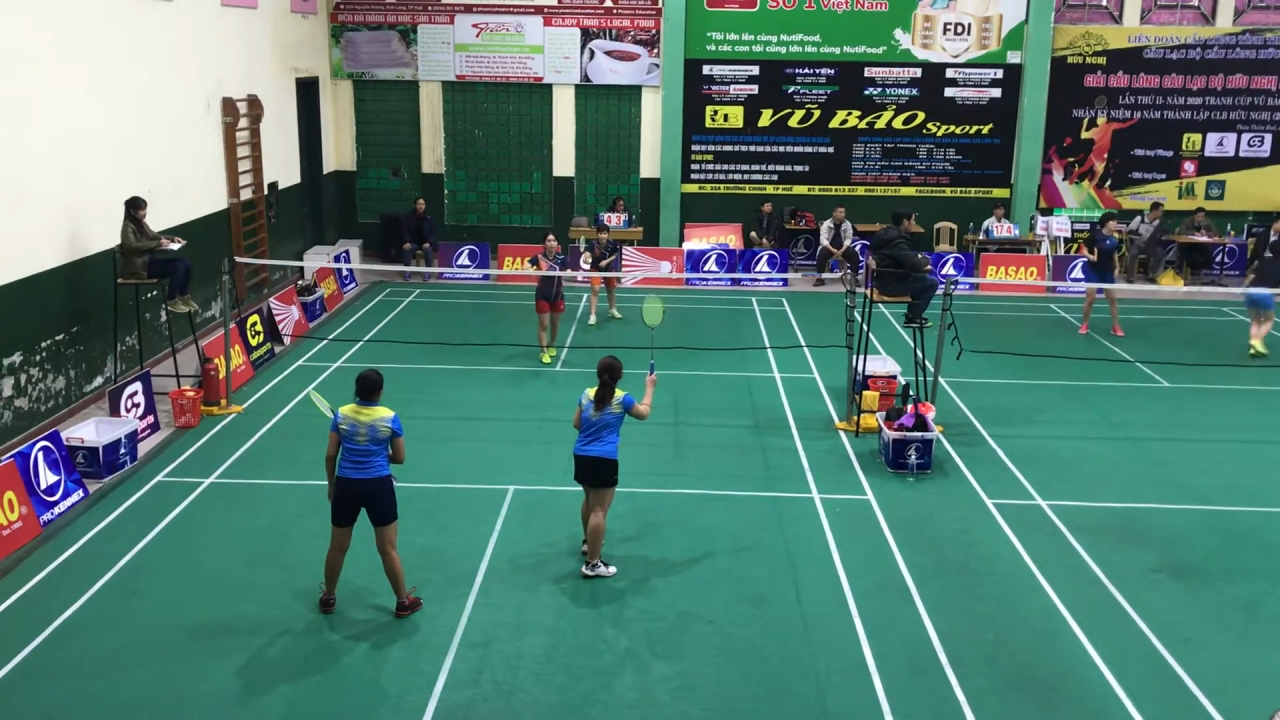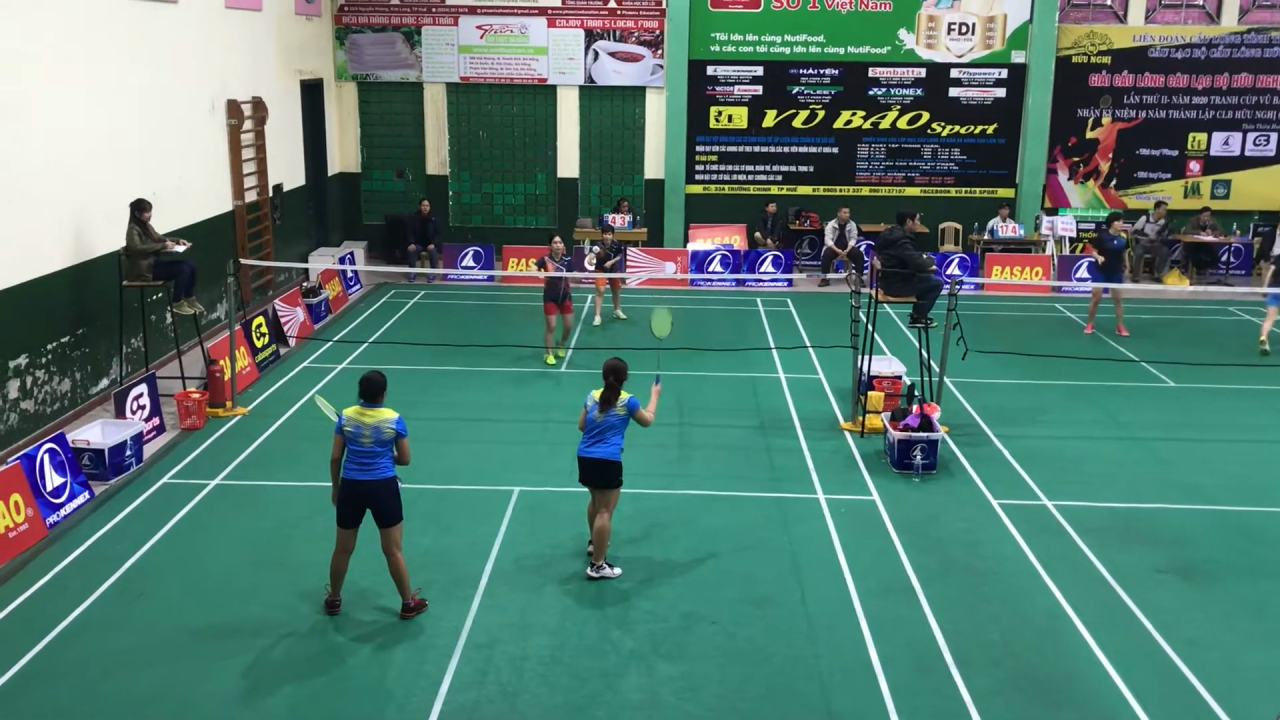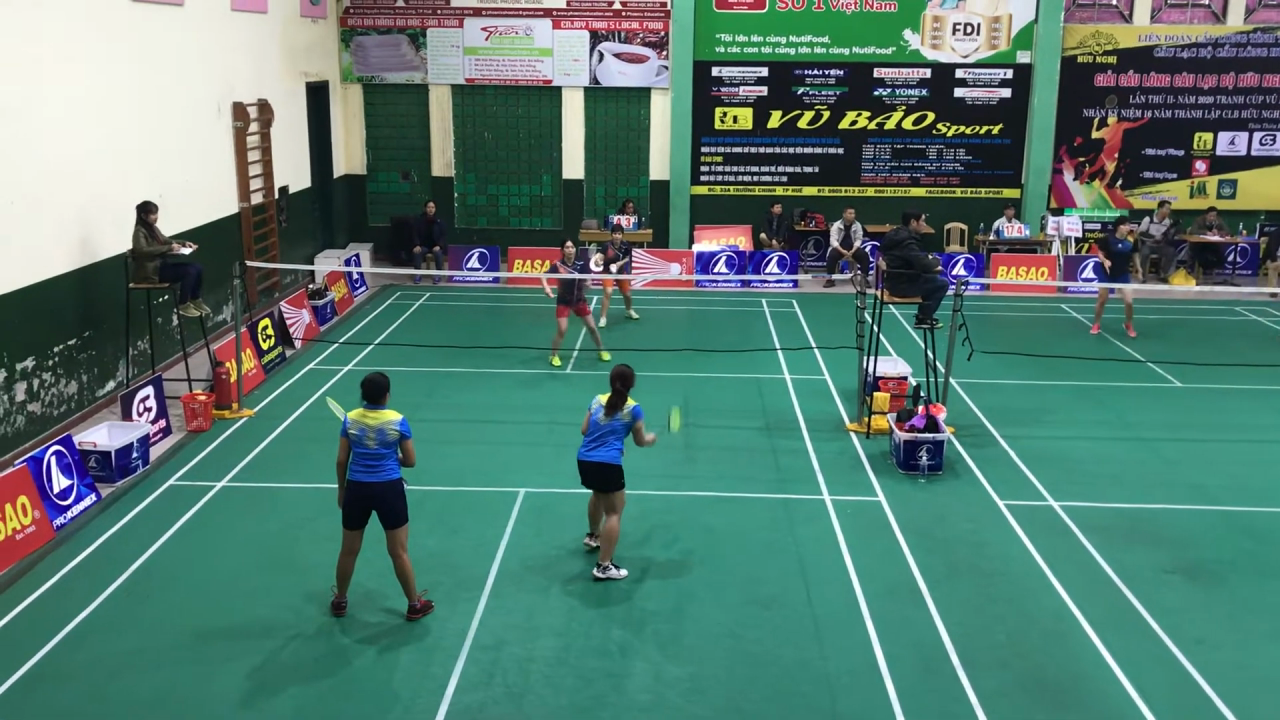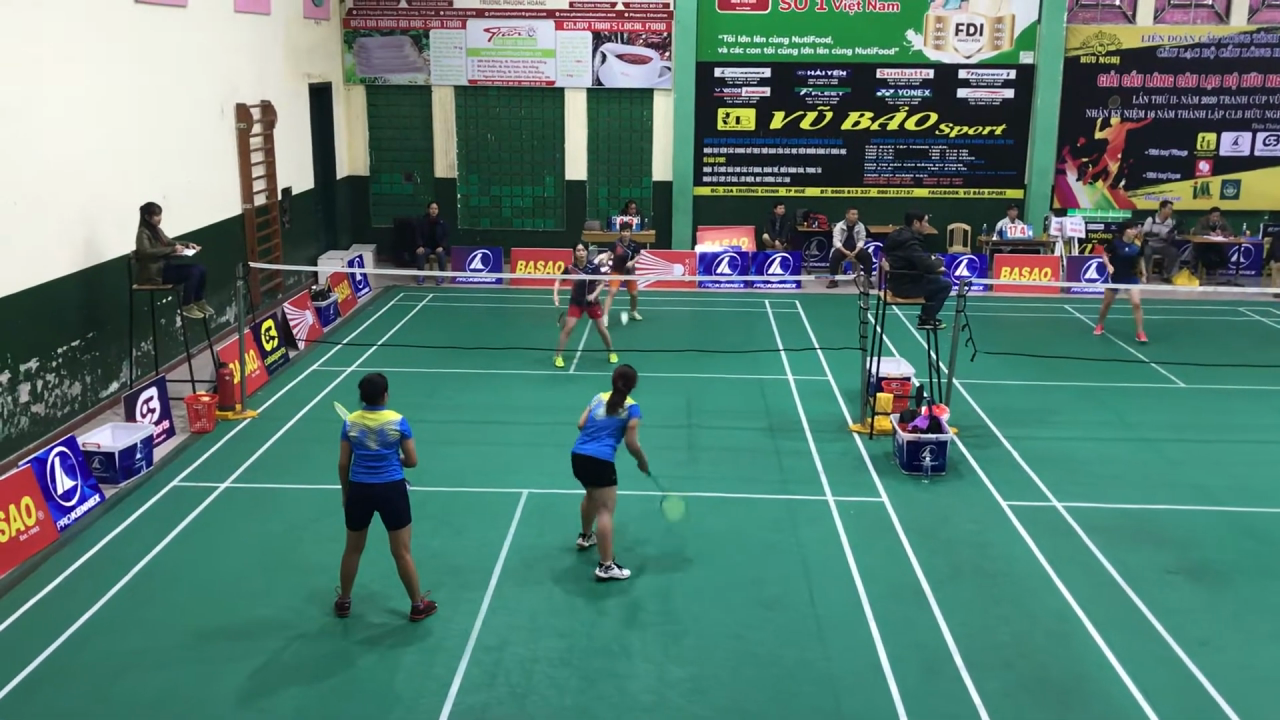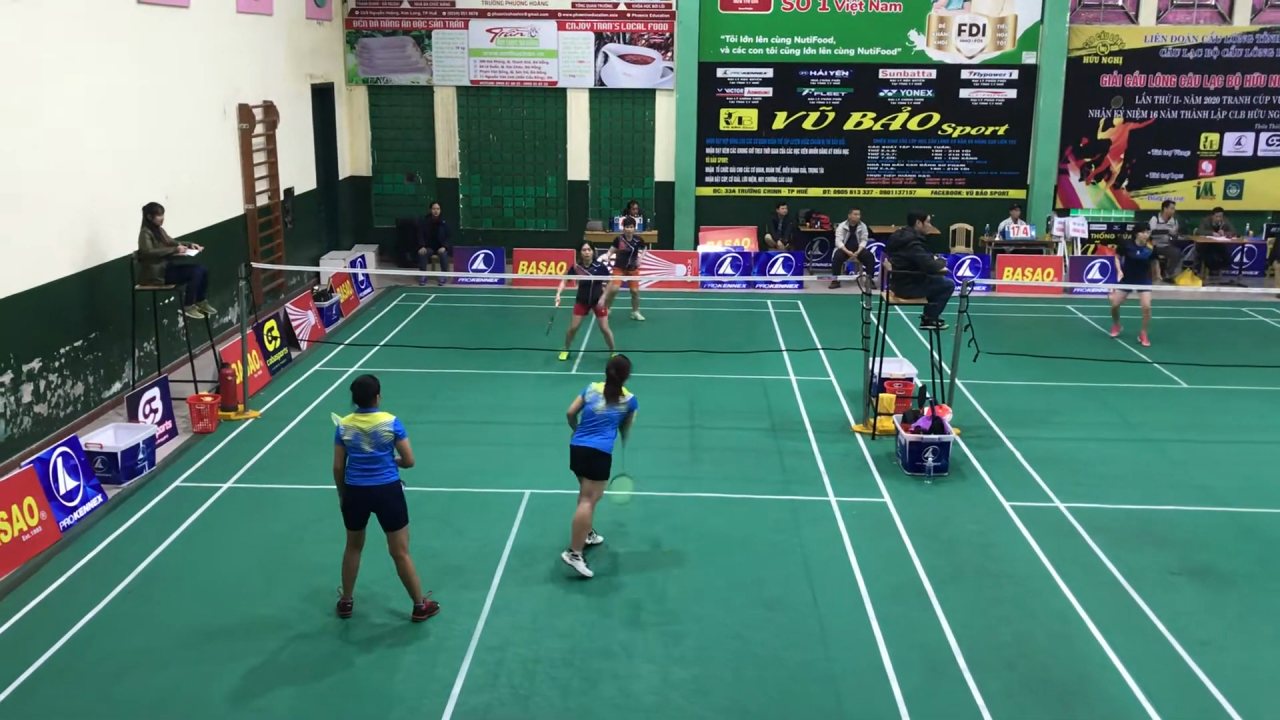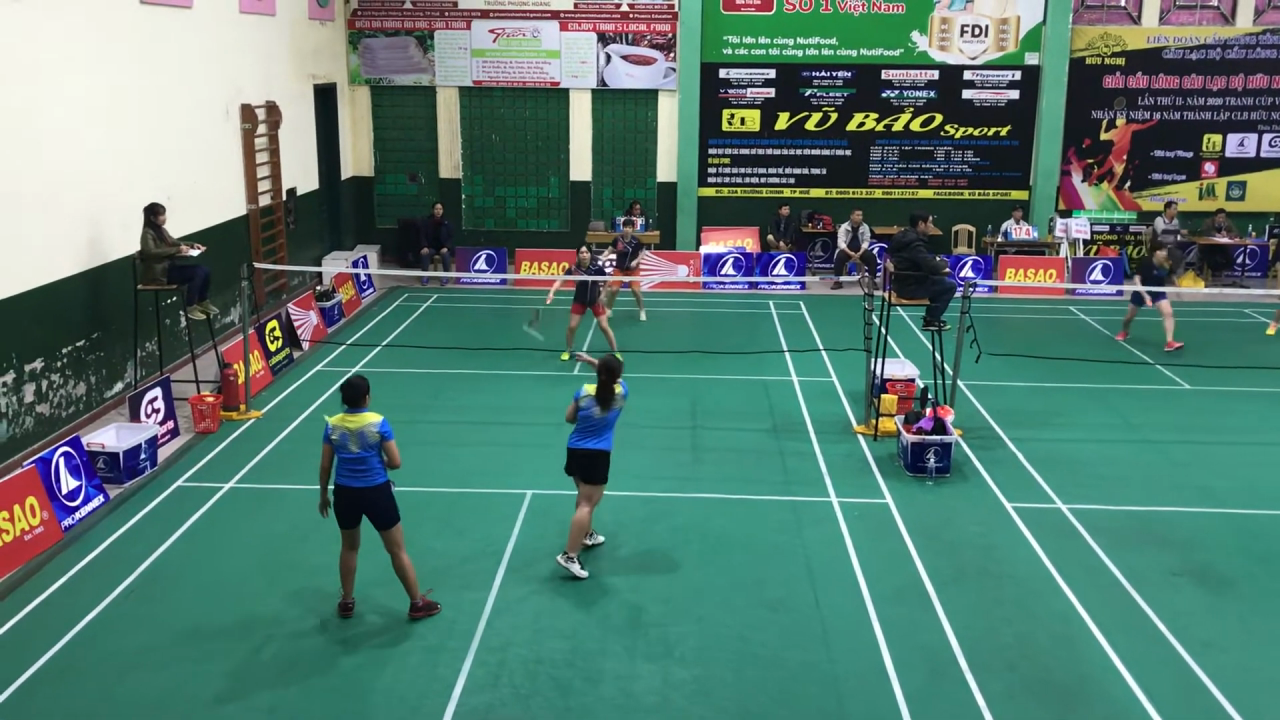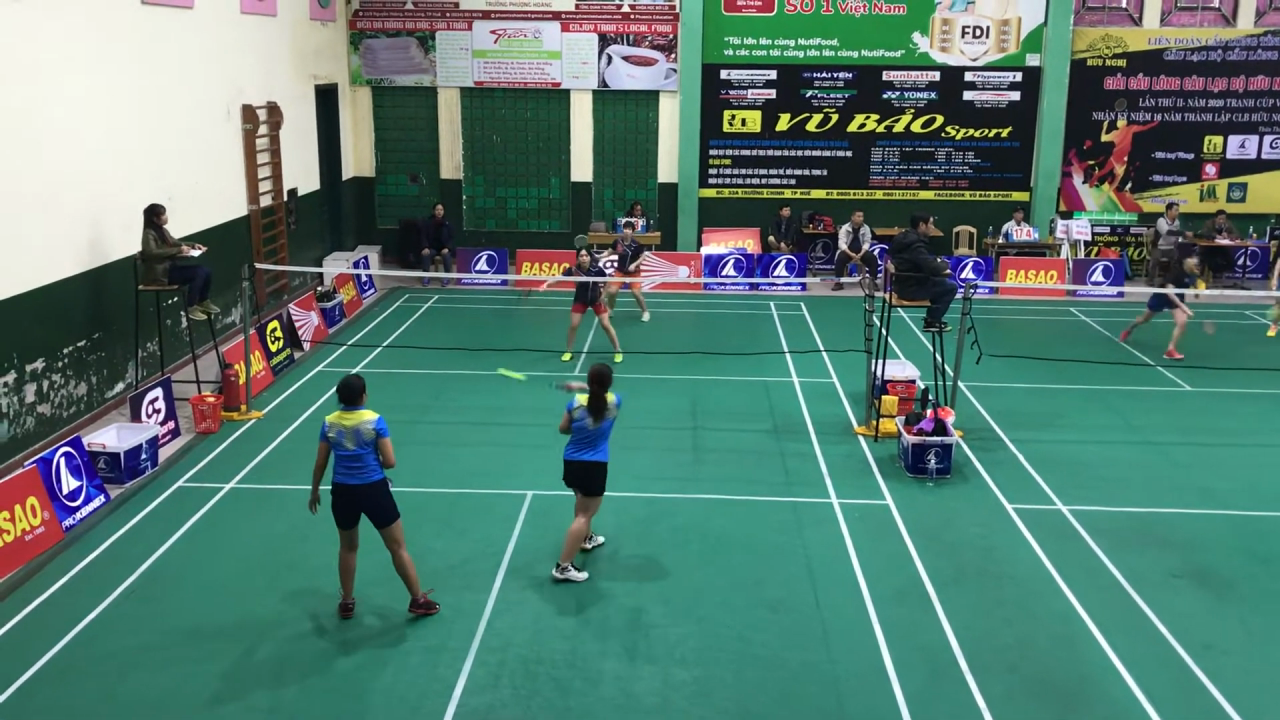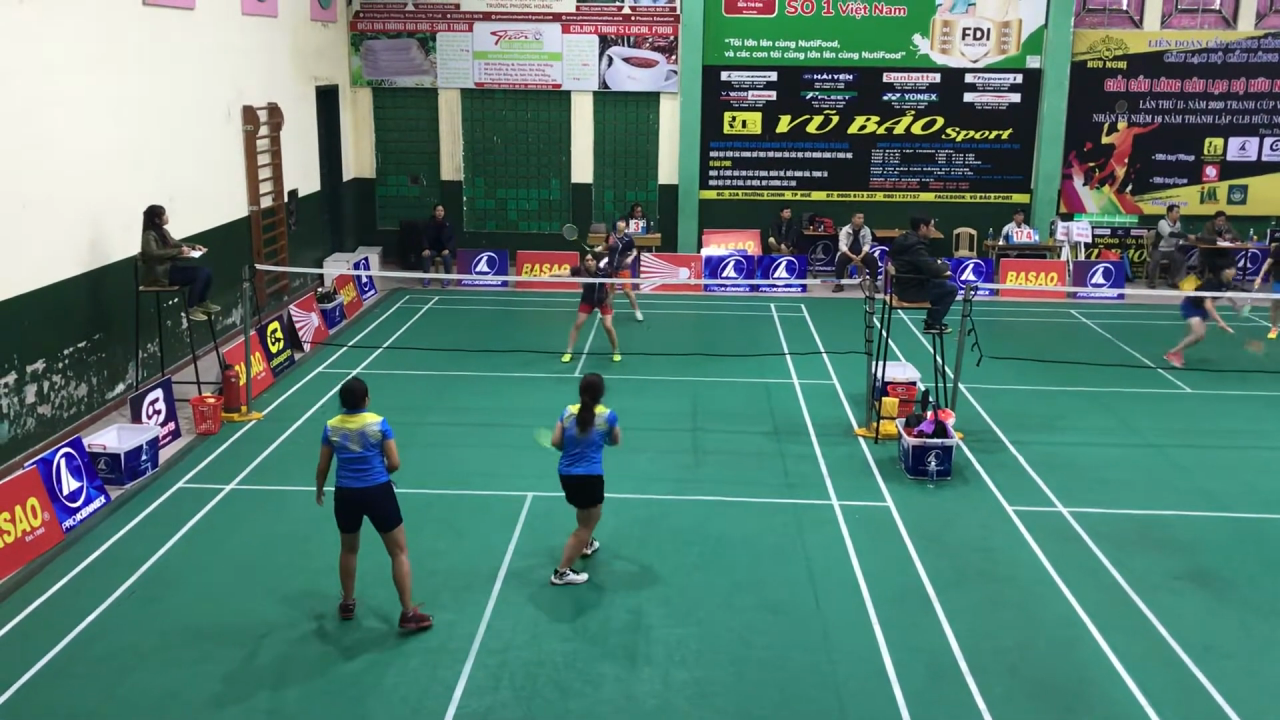
dt=0.2s
person 1, frame 1
left shoulder: (341, 415)
right shoulder: (390, 418)
left elbow: (330, 455)
right elbow: (400, 458)
left wrist: (331, 485)
left hip: (346, 486)
right hip: (378, 486)
left knee: (338, 547)
right knee: (388, 549)
left ankle: (328, 598)
right ankle: (403, 602)
person 1, frame 2
left shoulder: (346, 417)
right shoulder: (394, 419)
left elbow: (335, 457)
right elbow: (405, 459)
left wrist: (335, 487)
left hip: (351, 487)
right hip: (383, 487)
left knee: (343, 549)
right knee: (393, 550)
left ankle: (333, 599)
right ankle: (408, 603)
person 1, frame 3
left shoulder: (350, 420)
right shoulder: (398, 421)
left elbow: (341, 461)
right elbow: (410, 461)
left wrist: (341, 490)
left hip: (357, 490)
right hip: (389, 489)
left knee: (349, 550)
right knee: (399, 552)
left ankle: (340, 601)
right ankle: (414, 605)
person 1, frame 4
left shoulder: (350, 423)
right shoulder: (398, 421)
left elbow: (343, 464)
right elbow: (412, 461)
left wrist: (345, 493)
left hip: (359, 490)
right hip: (391, 490)
left knee: (353, 549)
right knee: (402, 553)
left ankle: (344, 601)
right ankle: (417, 605)
person 1, frame 5
left shoulder: (344, 426)
right shoulder: (391, 422)
left elbow: (338, 467)
right elbow: (409, 461)
left wrist: (342, 495)
left hip: (355, 493)
right hip: (387, 492)
left knee: (353, 548)
right knee: (401, 553)
left ankle: (346, 601)
right ankle: (420, 606)
person 1, frame 6
left shoulder: (332, 425)
right shoulder: (378, 423)
left elbow: (325, 466)
right elbow: (395, 463)
left wrist: (323, 495)
left hip: (345, 493)
right hip: (376, 492)
left knee: (349, 547)
right knee: (397, 550)
left ankle: (347, 601)
right ankle: (417, 603)
person 1, frame 7
left shoulder: (329, 423)
right shoulder: (375, 421)
left elbow: (320, 463)
right elbow: (389, 462)
left wrist: (314, 492)
left hip: (343, 491)
right hip: (373, 489)
left knee: (348, 547)
right knee: (397, 547)
left ankle: (347, 602)
right ankle: (417, 599)
person 1, frame 8
left shoulder: (332, 427)
right shoulder: (379, 423)
left elbow: (322, 467)
right elbow: (393, 464)
left wrist: (319, 489)
left hip: (346, 495)
right hip: (378, 493)
left knee: (348, 550)
right knee: (399, 553)
left ankle: (347, 603)
right ankle: (408, 614)
person 2, frame 1
left shoulder: (586, 394)
right shoulder: (622, 399)
left elbow: (576, 423)
right elbow: (644, 413)
right wrist: (649, 387)
left hip: (581, 456)
right hip: (603, 460)
left knee: (589, 501)
right knee: (599, 511)
left ankle: (588, 542)
right ankle: (592, 564)
person 2, frame 2
left shoulder: (592, 396)
right shoulder: (628, 401)
left elbow: (581, 426)
right elbow: (646, 420)
right wrist: (654, 395)
left hip: (584, 457)
right hip: (607, 461)
left knee: (596, 501)
right knee: (604, 512)
left ankle: (594, 542)
right ankle: (597, 565)
person 2, frame 3
left shoulder: (597, 400)
right shoulder: (633, 409)
left elbow: (584, 430)
right elbow: (640, 441)
right wrist: (651, 439)
left hip: (584, 460)
right hip: (607, 464)
left knee: (598, 497)
right knee: (614, 513)
left ankle: (593, 536)
right ankle: (604, 566)
person 2, frame 4
left shoulder: (598, 398)
right shoulder: (632, 408)
left elbow: (581, 424)
right elbow: (631, 444)
right wrist: (643, 462)
left hip: (578, 454)
right hip: (600, 460)
left knee: (591, 496)
right knee: (605, 511)
left ankle: (586, 536)
right ankle: (606, 565)
person 2, frame 5
left shoulder: (591, 389)
right shoulder: (629, 399)
left elbow: (570, 413)
right elbow: (625, 428)
right wrist: (623, 442)
left hip: (577, 446)
right hip: (598, 452)
left knee: (587, 494)
right knee: (588, 501)
left ankle: (586, 533)
right ankle: (574, 553)
person 2, frame 6
left shoulder: (584, 391)
right shoulder: (621, 392)
left elbow: (569, 418)
right elbow: (615, 379)
right wrist: (592, 360)
left hip: (574, 450)
right hip: (597, 454)
left knee: (584, 496)
right knee: (587, 505)
left ankle: (587, 534)
right ankle: (569, 556)
person 2, frame 7
left shoulder: (576, 401)
right shoulder: (614, 402)
left elbow: (563, 428)
right wrist: (582, 387)
left hip: (571, 461)
right hip: (595, 465)
left knee: (583, 502)
right knee: (584, 515)
left ankle: (586, 538)
right ankle: (563, 566)
person 2, frame 8
left shoulder: (568, 412)
right shoulder: (608, 416)
left elbow: (555, 442)
right elbow: (615, 441)
left hip: (566, 474)
right hip: (589, 476)
left knee: (585, 513)
right knee: (588, 524)
left ankle: (586, 544)
right ankle: (562, 572)
